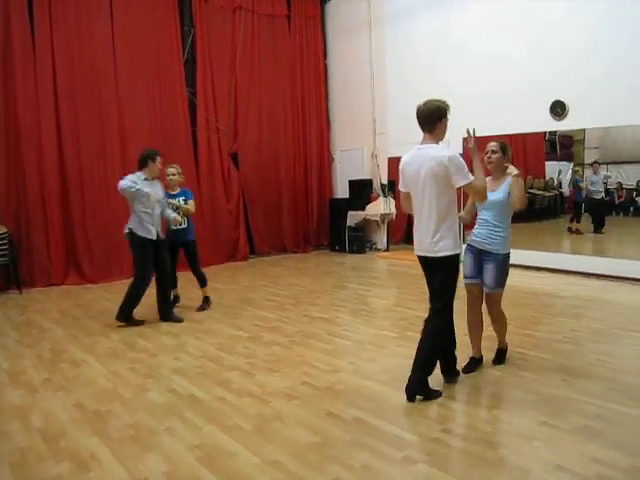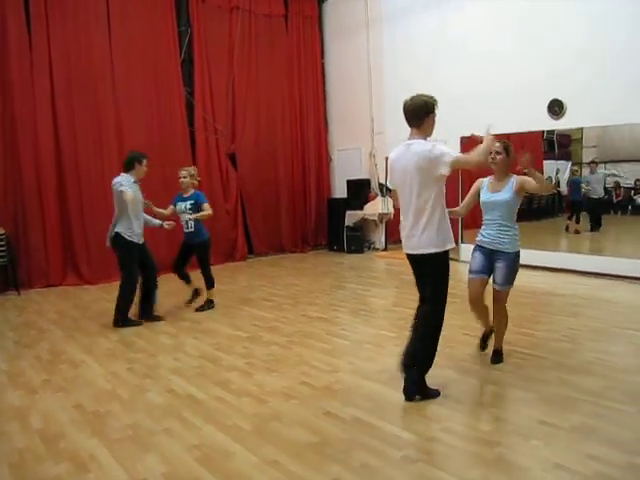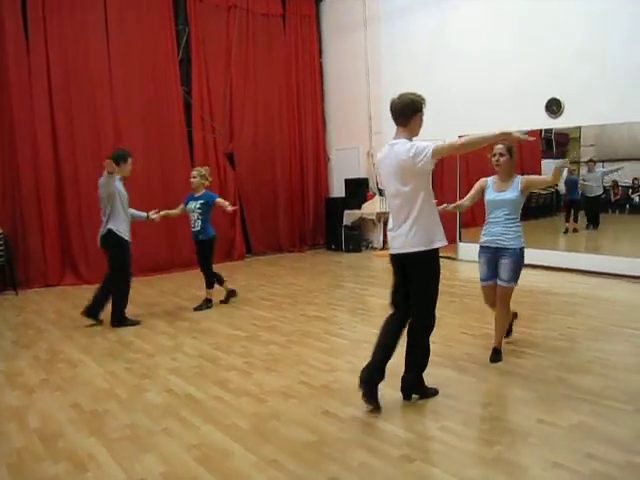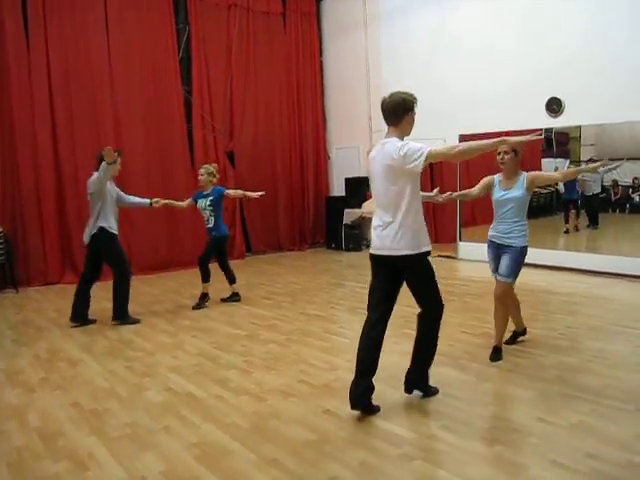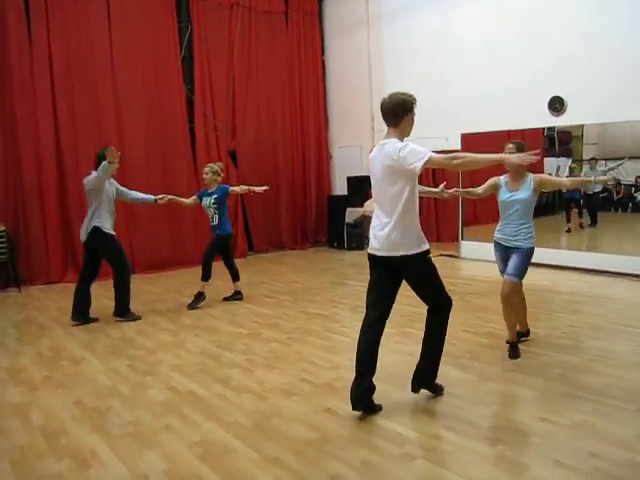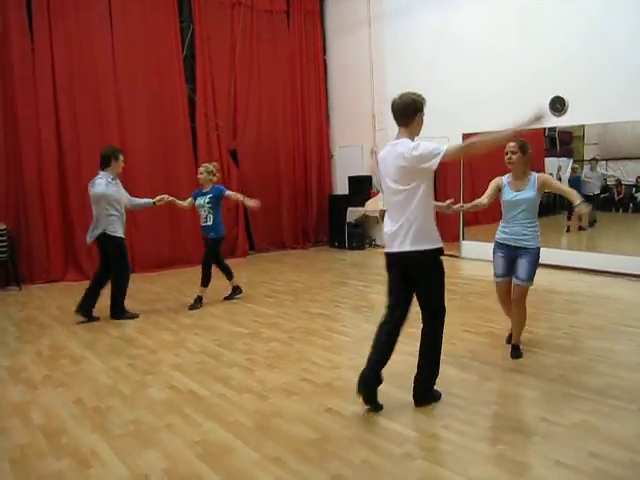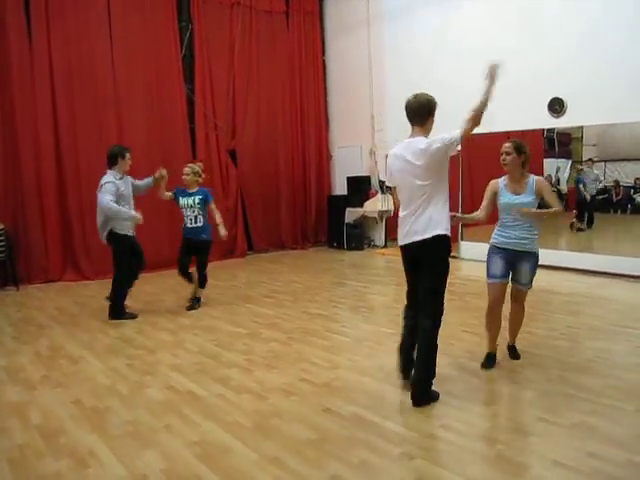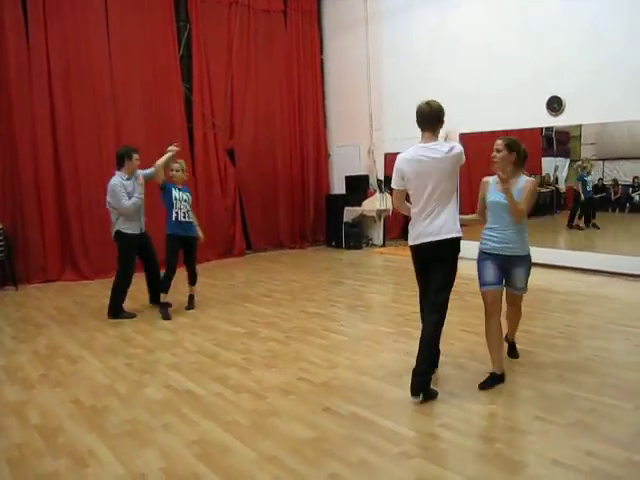
dt=0.2s
person 1, frame 1
left shoulder: (406, 160)
right shoulder: (448, 158)
right elbow: (481, 194)
right wrist: (476, 158)
left hip: (422, 246)
right hip: (444, 247)
left knee: (440, 308)
right knee: (439, 313)
left ankle: (449, 367)
right ankle: (418, 382)
person 1, frame 2
left shoulder: (394, 156)
right shoulder: (430, 152)
right elbow: (475, 161)
right wrist: (489, 142)
left hip: (411, 244)
right hip: (433, 245)
left knee: (427, 306)
right knee: (431, 313)
left ankle: (411, 361)
right ankle: (414, 382)
person 1, frame 3
left shoulder: (383, 155)
right shoulder: (413, 151)
right elbow: (460, 145)
left wrist: (430, 207)
right wrist: (503, 134)
left hip: (397, 247)
right hip: (421, 246)
left knee: (400, 311)
right knee: (422, 316)
left ankle: (372, 376)
right ankle: (412, 383)
person 1, frame 4
left shoulder: (376, 153)
right shoulder: (403, 150)
right elbow: (452, 152)
left wrist: (430, 197)
right wrist: (503, 141)
left hip: (380, 249)
right hip: (409, 248)
left knee: (376, 318)
right knee: (431, 309)
left ankle: (360, 392)
right ankle: (417, 377)
person 1, frame 5
left shoulder: (376, 154)
right shoulder: (403, 151)
right elbow: (452, 162)
right wrist: (504, 158)
left hip: (379, 250)
right hip: (408, 249)
left knee: (374, 318)
right knee: (440, 306)
left ankle: (361, 392)
right ankle: (424, 377)
person 1, frame 6
left shoulder: (384, 155)
right shoulder: (419, 152)
right elbow: (467, 147)
left wrist: (434, 206)
right wrist: (516, 130)
left hip: (393, 247)
right hip: (422, 246)
left knee: (394, 316)
right knee: (433, 316)
left ankle: (370, 380)
right ankle: (423, 389)
person 1, frame 7
left shoulder: (394, 155)
right shoulder: (439, 146)
right elbow: (474, 119)
right wrist: (490, 83)
left hip: (407, 238)
right hip: (435, 236)
left knee: (414, 301)
right knee: (431, 308)
left ankle: (406, 359)
right ankle: (421, 386)
person 1, frame 8
left shoulder: (404, 159)
right shoulder: (454, 152)
left elbow: (398, 204)
right wrist: (446, 140)
left hip: (418, 239)
right hip: (447, 237)
left knee: (427, 301)
right knee: (437, 305)
left ankle: (428, 361)
right ankle: (421, 377)
person 2, frame 1
left shoulder: (513, 182)
left elbow: (519, 205)
right elbow: (467, 216)
left wrist: (515, 175)
left hip: (497, 250)
right hip: (474, 246)
left knee: (492, 305)
right knee: (472, 303)
left ankle: (502, 346)
right ankle: (475, 355)
person 2, frame 2
left shoulder: (518, 182)
right shoulder: (481, 183)
left elbow: (547, 189)
right elbow: (463, 209)
left wrist: (529, 169)
left hip: (507, 249)
right hip: (482, 246)
left knee: (499, 301)
right knee: (474, 298)
left ankle: (498, 347)
right ankle: (487, 328)
person 2, frame 3
left shoulder: (522, 182)
right shoulder: (484, 183)
left elbow: (552, 180)
right elbow: (465, 202)
left wrist: (560, 168)
right wrist: (447, 207)
left hip: (512, 247)
right hip: (488, 245)
left knee: (501, 299)
right knee: (491, 299)
left ankle: (497, 347)
right ankle: (509, 317)
person 2, frame 4
left shoulder: (528, 179)
right shoulder: (490, 181)
left elbow: (558, 176)
right elbow: (473, 192)
left wrist: (584, 169)
right wrist: (456, 195)
left hip: (515, 244)
right hip: (494, 241)
left knee: (500, 295)
right knee: (506, 291)
left ankle: (497, 344)
right ankle: (520, 328)
person 2, frame 5
left shoulder: (535, 180)
right shoulder: (497, 182)
left elbow: (565, 182)
right elbow: (480, 191)
left wrist: (593, 180)
right wrist: (461, 192)
left hip: (522, 245)
right hip: (501, 242)
left knee: (507, 293)
right knee: (514, 291)
left ankle: (513, 340)
right ankle: (523, 329)
person 2, frame 6
left shoulder: (540, 180)
right shoulder: (500, 182)
left elbow: (569, 192)
right elbow: (484, 201)
left wrist: (580, 204)
right wrist: (466, 206)
left hip: (528, 246)
right hip: (503, 243)
left knee: (518, 297)
right knee: (503, 297)
left ankle: (516, 341)
right ankle: (516, 325)
person 2, frame 7
left shoulder: (538, 183)
right shoulder: (496, 185)
left elbow: (558, 208)
right elbow: (482, 214)
left wrist: (535, 213)
right wrist: (460, 217)
left hip: (527, 250)
right hip: (499, 247)
left knee: (518, 299)
right knee: (494, 301)
left ankle: (512, 342)
right ankle: (491, 351)
person 2, frame 8
left shoulder: (527, 184)
right shoulder: (486, 182)
left elbow: (520, 216)
left wrist: (508, 186)
right wrist: (456, 218)
left hip: (517, 254)
right hip: (488, 252)
left knee: (514, 303)
right knee: (492, 309)
left ankle: (509, 338)
right ankle: (497, 370)
person 3, frame 1
left shoulder: (158, 185)
right shoulder: (132, 180)
left elbow: (163, 209)
right elbow: (122, 187)
left wrist: (174, 216)
right wrist: (147, 193)
left hip: (157, 236)
right hip: (139, 235)
left knee: (164, 273)
right knee: (144, 275)
left ankle: (166, 312)
right ankle: (125, 314)
person 3, frame 2
left shoulder: (135, 185)
right shoulder: (122, 182)
right elbow: (116, 186)
left wrist: (160, 224)
right wrist: (125, 192)
left hip: (135, 238)
right hip: (123, 238)
left knee: (151, 270)
right knee: (130, 277)
left ankle: (147, 312)
right ankle: (121, 318)
person 3, frame 3
left shoulder: (117, 183)
right shoulder: (109, 182)
right elbow: (106, 181)
left wrist: (146, 216)
right wrist: (109, 172)
left hip: (114, 235)
right hip: (115, 235)
left knee: (114, 275)
right knee: (122, 276)
left ankle: (93, 310)
right ankle: (118, 318)
person 3, frame 4
left shoulder: (109, 184)
right shoulder: (96, 183)
left elbow: (125, 199)
right elbow: (102, 175)
left wrist: (149, 203)
right wrist: (108, 162)
left hip: (95, 234)
right hip: (103, 233)
left knee: (89, 275)
right knee: (123, 271)
left ankle: (78, 316)
right ankle: (121, 315)
person 3, frame 5
left shoulder: (110, 182)
right shoulder: (93, 181)
left elbow: (129, 194)
right elbow: (99, 176)
left wrist: (154, 198)
right wrist: (108, 160)
left hip: (94, 232)
right hip: (100, 232)
left knee: (88, 273)
right knee: (122, 268)
left ankle: (79, 314)
right ankle: (122, 310)
person 3, frame 6
left shoulder: (115, 182)
right shoulder: (100, 181)
left elbow: (130, 202)
right elbow: (96, 193)
left wrist: (153, 202)
right wrist: (119, 198)
left hip: (113, 233)
right hip: (109, 234)
left knee: (105, 272)
right knee: (122, 270)
left ankle: (85, 309)
right ankle: (117, 310)
person 3, frame 7
left shoulder: (125, 179)
right shoulder: (108, 183)
left elbow: (139, 187)
right elbow: (106, 206)
left wrist: (154, 178)
right wrist: (133, 214)
left hip: (127, 232)
right hip: (117, 233)
left knee: (138, 263)
right knee: (124, 270)
left ankle: (115, 296)
right ankle: (116, 311)
person 3, frame 8
left shoulder: (138, 175)
right shoulder: (115, 184)
left elbow: (154, 171)
right elbow: (129, 209)
left wrist: (168, 155)
right wrist: (139, 189)
left hip: (140, 230)
right hip: (125, 233)
left knee: (152, 264)
right knee: (125, 270)
left ankle: (157, 298)
right ankle: (115, 309)
person 4, frame 1
left shoulder: (186, 192)
right shoulder: (163, 195)
left elbow: (191, 209)
left wrist: (176, 204)
left hip: (187, 237)
right hip: (171, 237)
left knee: (195, 267)
right knee: (170, 268)
left ankle: (206, 297)
right ankle: (175, 297)
person 4, frame 2
left shoulder: (198, 195)
right shoulder: (178, 197)
left elbow: (208, 212)
right elbow: (167, 212)
left wrist: (193, 216)
right wrist: (152, 208)
left hip: (201, 239)
right hip: (188, 239)
left knee: (205, 269)
right knee: (177, 267)
left ankle: (209, 301)
right ankle: (194, 290)
person 4, frame 3
left shoulder: (208, 196)
right shoulder: (190, 197)
left elbow: (222, 202)
right elbow: (178, 211)
left wrist: (228, 207)
right wrist: (165, 212)
left hip: (206, 237)
right hip: (198, 237)
left knee: (206, 268)
right knee: (206, 268)
left ankle: (208, 300)
right ankle: (229, 290)
person 4, frame 4
left shoulder: (217, 191)
right shoulder: (199, 194)
left elbow: (234, 193)
right elbow: (183, 205)
left wrist: (247, 194)
right wrist: (168, 202)
left hip: (219, 234)
right hip: (214, 234)
left knee: (203, 261)
right knee: (223, 264)
left ankle: (204, 294)
right ankle: (235, 294)
person 4, frame 5
left shoulder: (222, 189)
right shoulder: (204, 192)
left elbow: (238, 189)
right elbow: (188, 202)
left wrist: (252, 189)
right wrist: (173, 198)
left hip: (223, 232)
right hip: (218, 232)
left knee: (206, 259)
right knee: (228, 261)
left ankle: (200, 294)
right ankle: (237, 292)
person 4, frame 6
left shoulder: (217, 190)
right shoulder: (198, 193)
left elbow: (233, 195)
right elbow: (185, 205)
left wrist: (247, 201)
right wrist: (173, 200)
left hip: (215, 234)
right hip: (206, 234)
left knee: (206, 264)
right knee: (219, 262)
left ankle: (200, 297)
right ankle: (236, 288)
person 4, frame 7
left shoulder: (205, 193)
right shoulder: (180, 192)
left elbow: (214, 212)
right elbow: (163, 196)
left wrist: (221, 227)
right wrist: (163, 180)
left hip: (203, 236)
right hip: (187, 236)
left knee: (201, 267)
right knee: (182, 268)
left ankle: (198, 297)
right ankle: (196, 287)
person 4, frame 8
left shoulder: (187, 190)
right shoulder: (166, 186)
right elbow: (158, 174)
left wrist: (198, 228)
left hip: (189, 233)
right hip: (174, 233)
left knee: (191, 266)
right knee: (171, 267)
left ankle: (191, 296)
right ankle: (163, 303)
